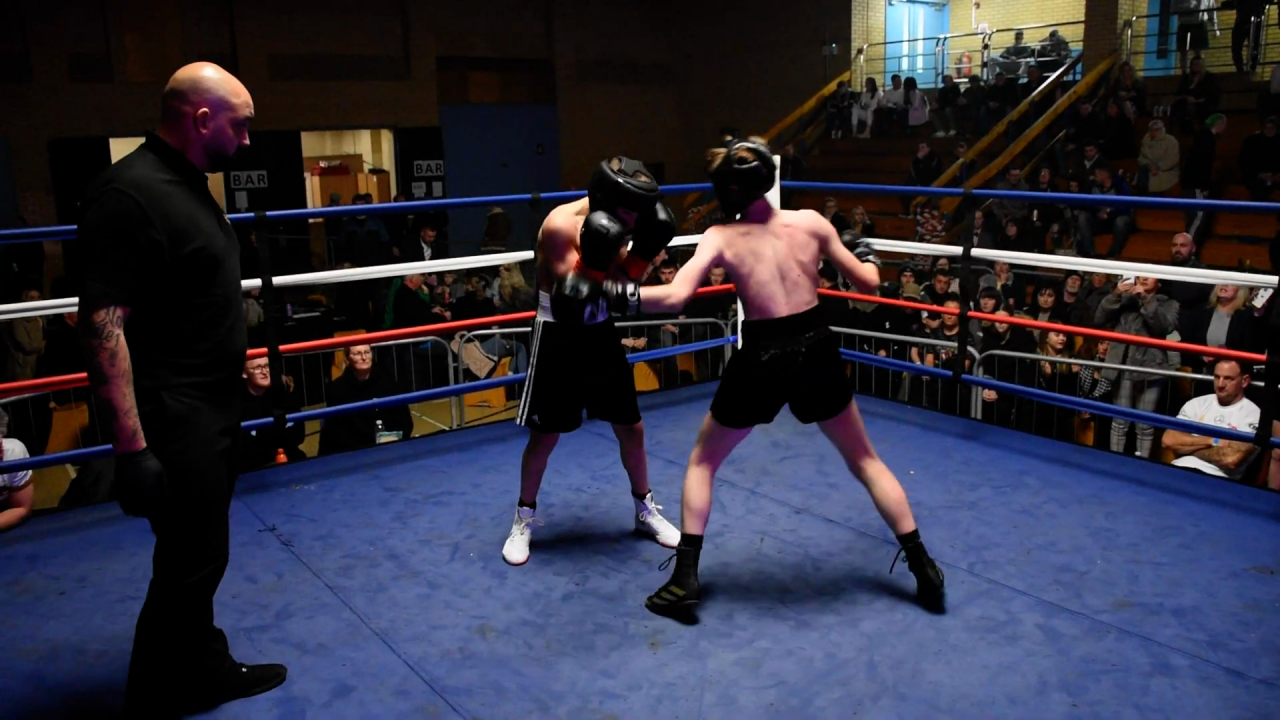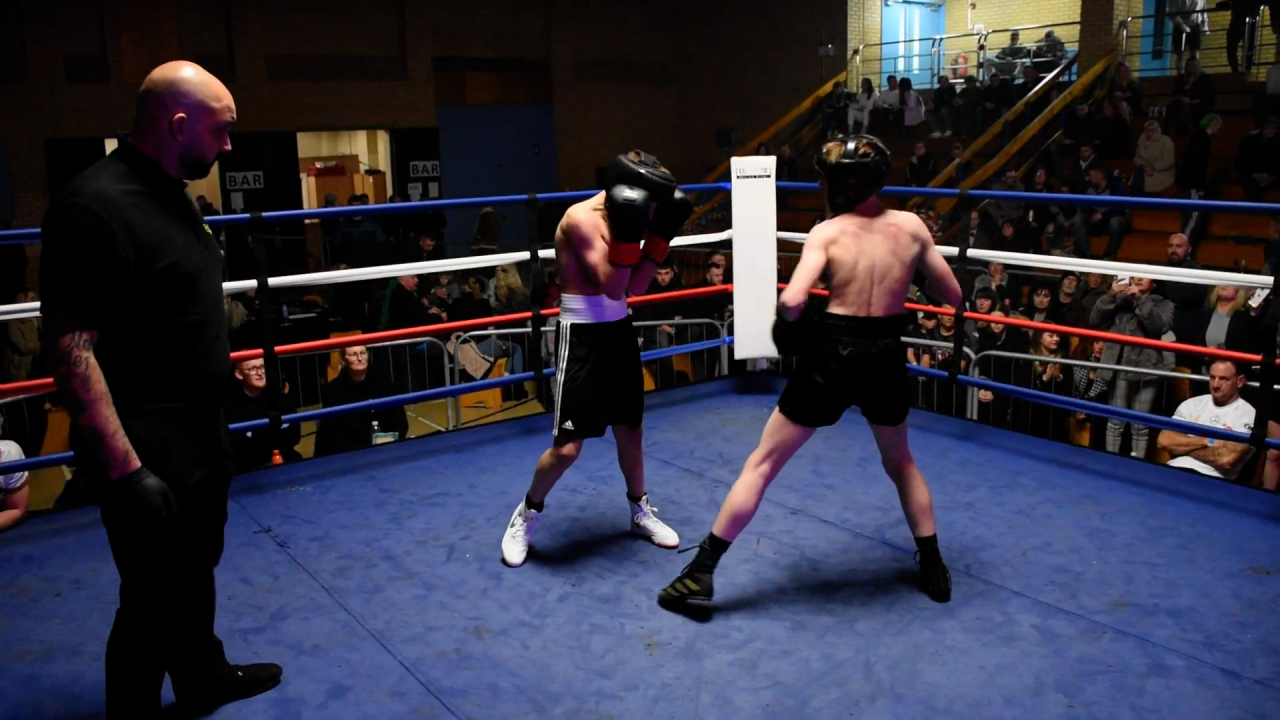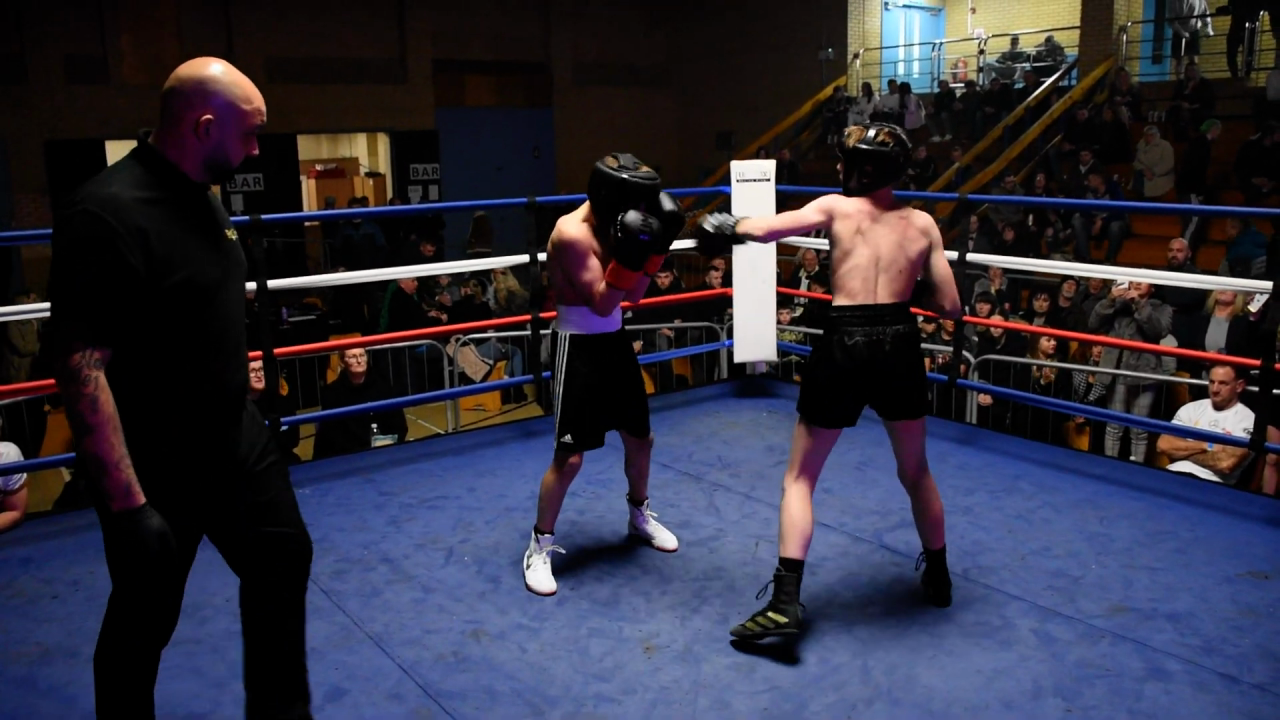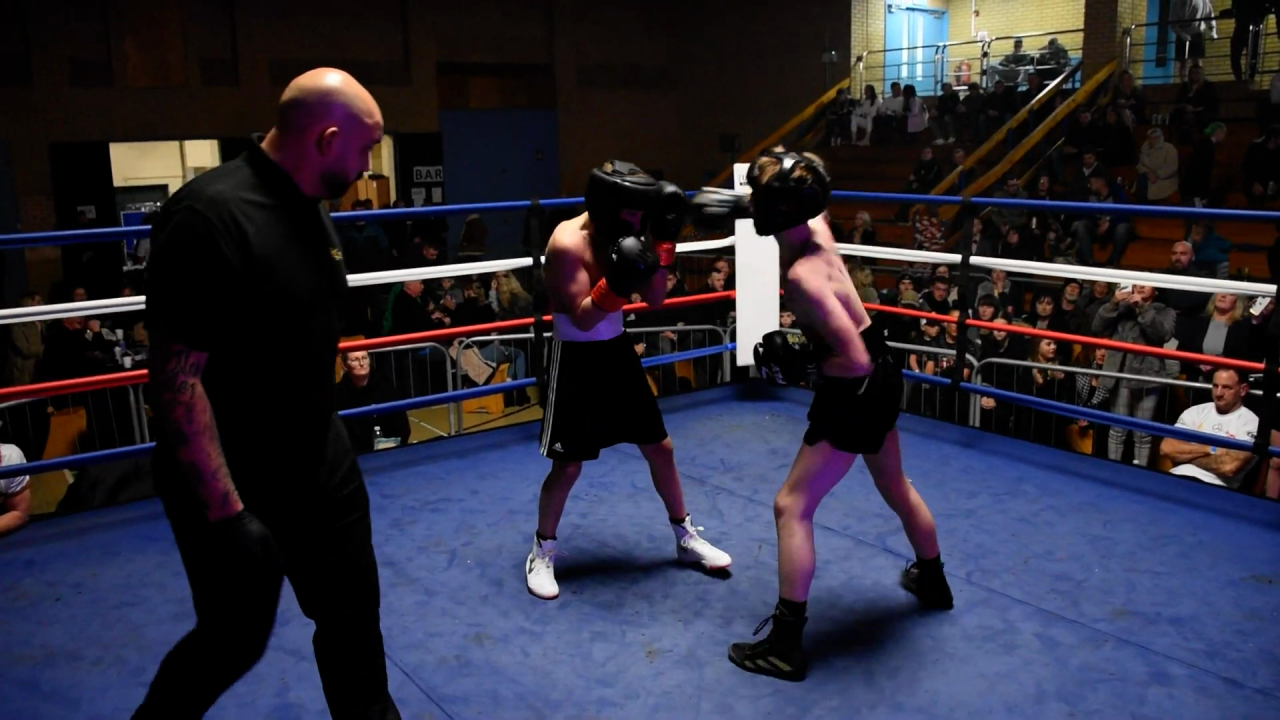
dt=0.3s
person 1, frame 1
left shoulder: (188, 185)
right shoulder: (128, 192)
right elbow: (103, 327)
right wrist: (131, 444)
left hip: (209, 408)
right hip: (171, 416)
left knee: (199, 549)
right knee: (189, 562)
person 1, frame 2
left shoulder: (169, 194)
right shoulder: (94, 208)
right elbow: (72, 350)
right wrist: (126, 470)
left hip: (199, 429)
right hip: (148, 445)
left knee: (196, 563)
right knee: (155, 594)
person 1, frame 3
left shoulder: (203, 197)
right shoulder: (108, 215)
right elbow: (81, 372)
right wrist: (131, 502)
left hip: (236, 433)
right hip: (154, 458)
left knee: (282, 564)
right knee: (144, 617)
person 1, frame 4
left shoulder: (310, 212)
right shoulder: (209, 216)
right elbow: (177, 376)
right wrist: (227, 510)
left hip: (319, 459)
right hip: (232, 478)
left knee: (352, 611)
right knee: (235, 639)
person 2, frame 1
left shoulder: (721, 239)
right shoulder: (810, 222)
left elbow: (674, 296)
right elbow: (870, 281)
left wrist: (607, 294)
right wrist: (859, 249)
left hip: (761, 360)
right hip: (817, 351)
left knee: (703, 462)
right knee: (864, 459)
left ankle: (684, 581)
right ankle: (922, 565)
person 2, frame 2
left shoulder: (827, 233)
right shoulder: (910, 226)
left elbow: (792, 302)
right elbow: (953, 297)
left wrist: (786, 335)
left hip: (830, 354)
right hip: (885, 356)
left knee: (761, 465)
right knee: (901, 464)
left ankle: (700, 574)
right ankle: (934, 569)
person 2, frame 3
left shoulder: (838, 209)
right shoulder: (923, 224)
left elbow: (764, 227)
right elbow: (949, 305)
left wrist: (717, 229)
left hip: (843, 352)
right hip: (901, 348)
left knee: (799, 479)
right knee: (915, 474)
left ankle: (784, 606)
right ankle: (937, 578)
person 2, frame 4
left shoulder: (802, 272)
right shoulder: (811, 226)
left elbow: (855, 363)
left wrist: (800, 363)
right wrist: (738, 204)
left hip: (854, 390)
right hip: (880, 376)
left knee: (792, 507)
right knee: (895, 485)
left ankle: (785, 642)
right ankle: (933, 582)
person 3, frame 1
left shoulder: (614, 225)
right shoulder: (561, 224)
right elbow: (571, 297)
left wrist: (643, 252)
right wrist: (593, 257)
left hip: (600, 332)
right hip: (559, 335)
left knee: (631, 428)
right knee: (544, 437)
left ankle: (645, 510)
right ankle: (524, 519)
person 3, frame 2
left shoulder: (625, 219)
right shoulder: (581, 220)
left elbow: (634, 288)
right elbow: (611, 287)
left wrist: (661, 235)
right wrist: (626, 236)
left hip: (619, 331)
right hip: (582, 337)
left knee: (630, 430)
right knee: (568, 447)
left ankle: (640, 511)
right ankle: (527, 514)
person 3, frame 3
left shoulder: (613, 226)
right shoulder: (572, 233)
left elbow: (633, 296)
right elbow: (602, 305)
left wrist: (654, 245)
right wrist: (627, 259)
left hip: (614, 342)
right hip: (579, 348)
left knee: (639, 437)
right knee: (570, 457)
left ankle: (638, 513)
right ankle: (540, 546)
person 3, frame 4
left shoulder: (620, 236)
right shoulder: (568, 242)
left elbow: (655, 299)
right elbow: (583, 317)
left wrist: (664, 239)
right wrist: (616, 283)
left hip: (616, 349)
right hip: (576, 357)
left knee: (660, 448)
right knee: (567, 466)
left ankle: (685, 536)
right ankle: (542, 552)
